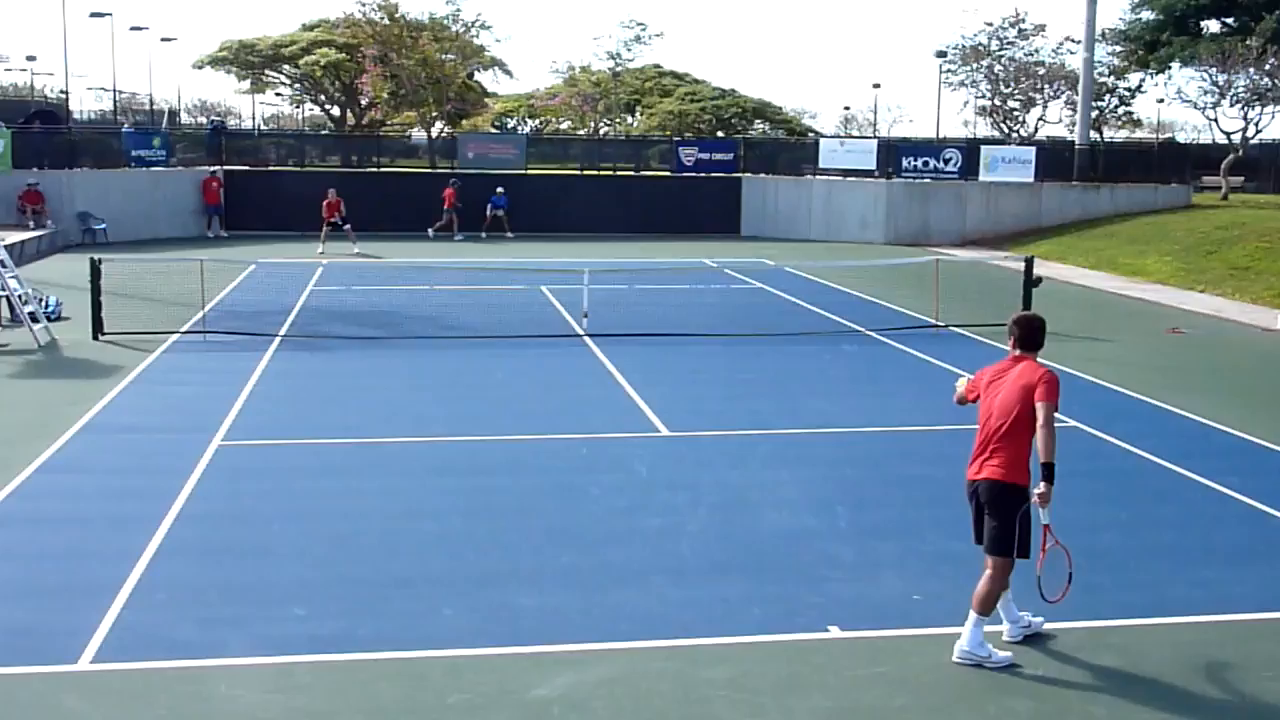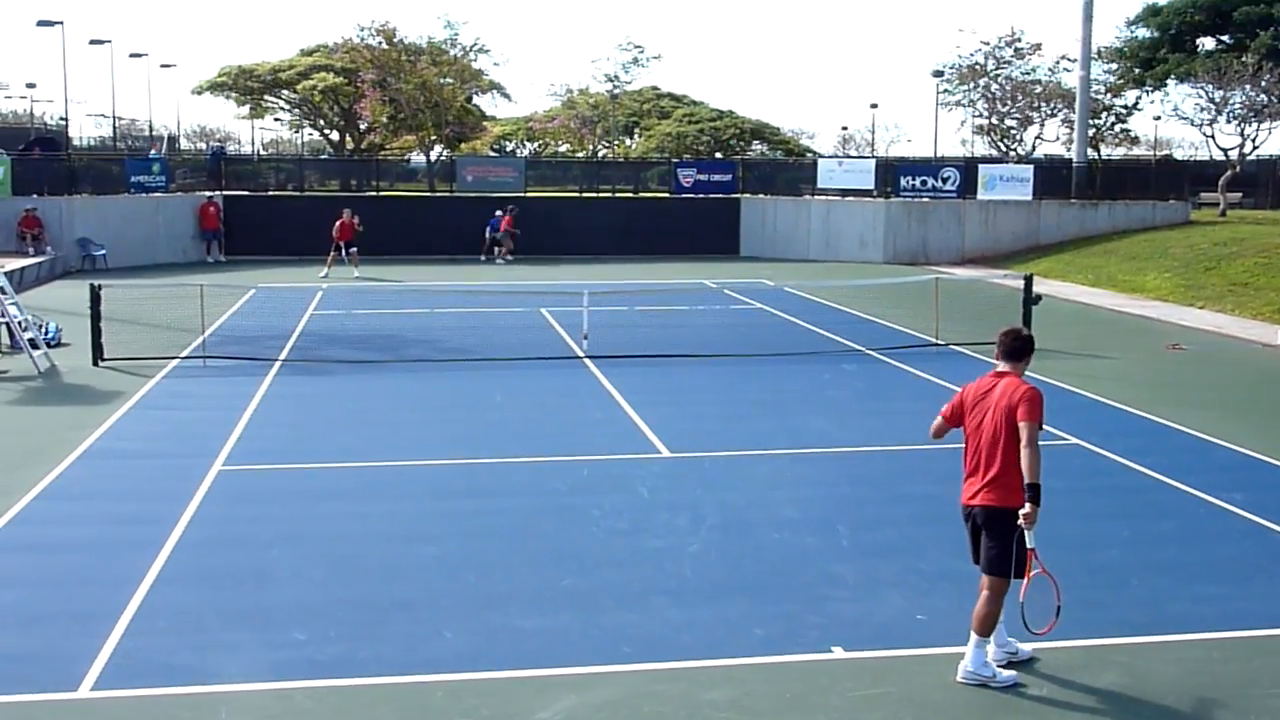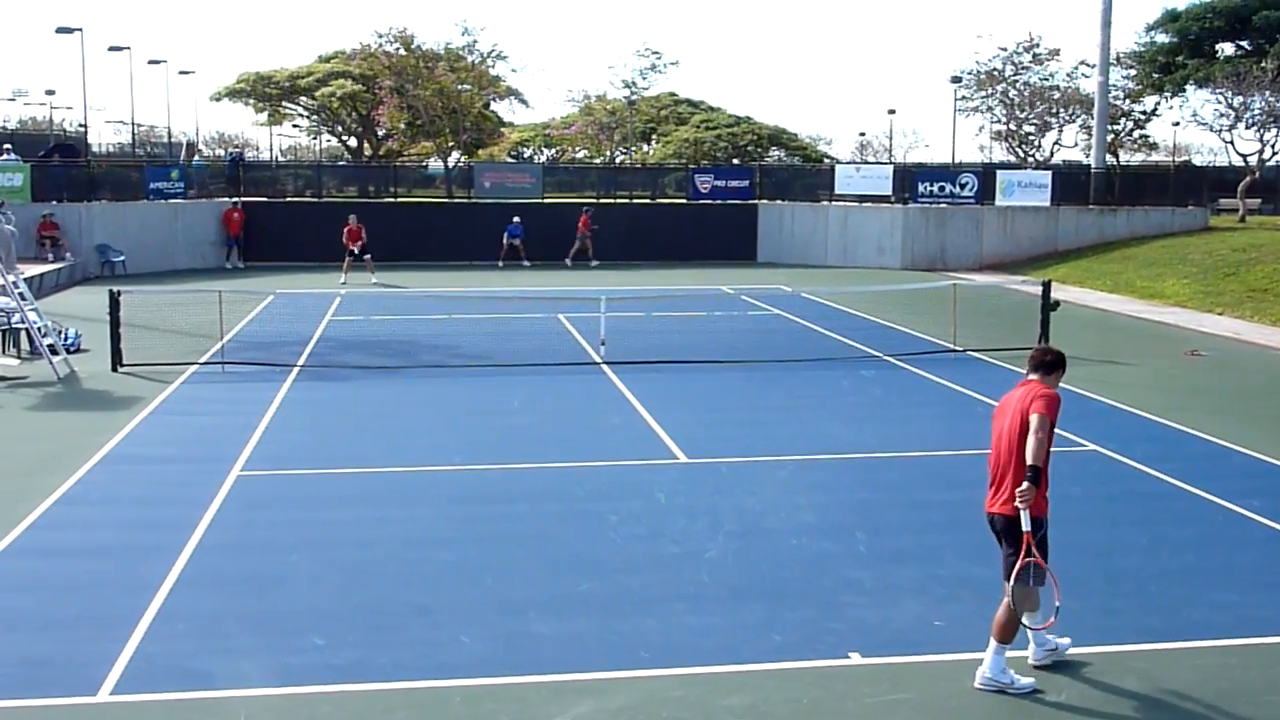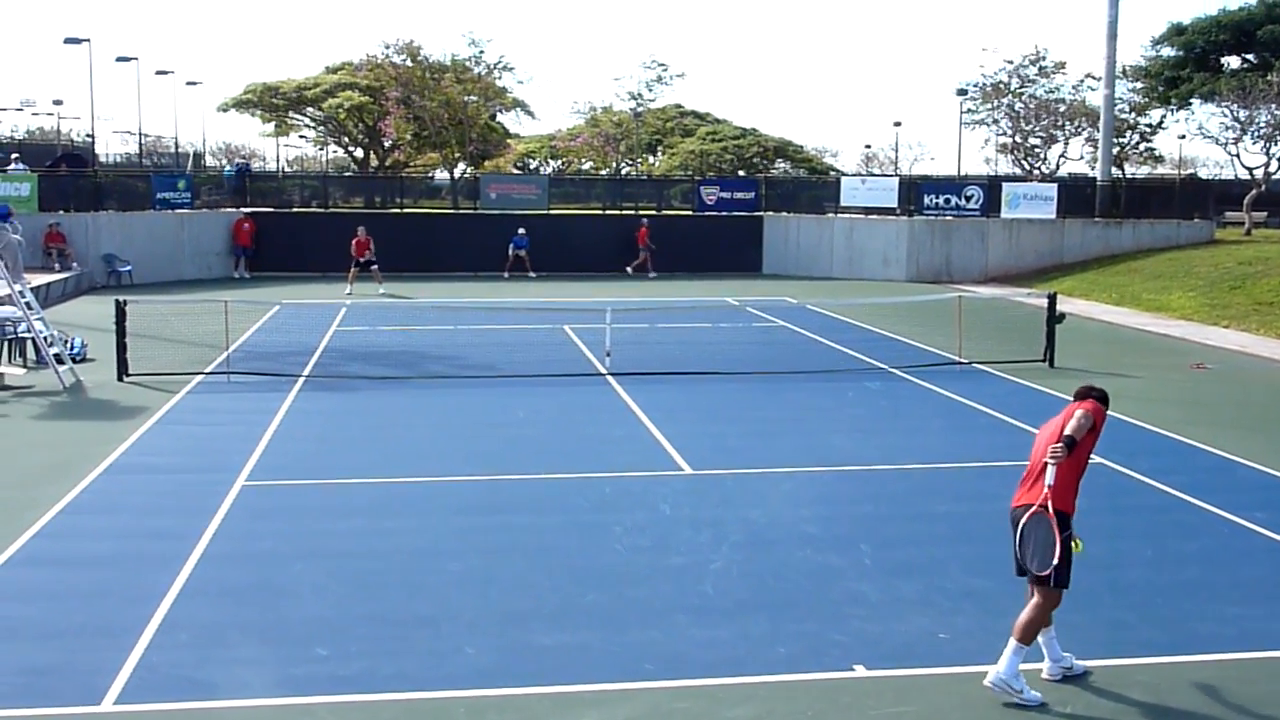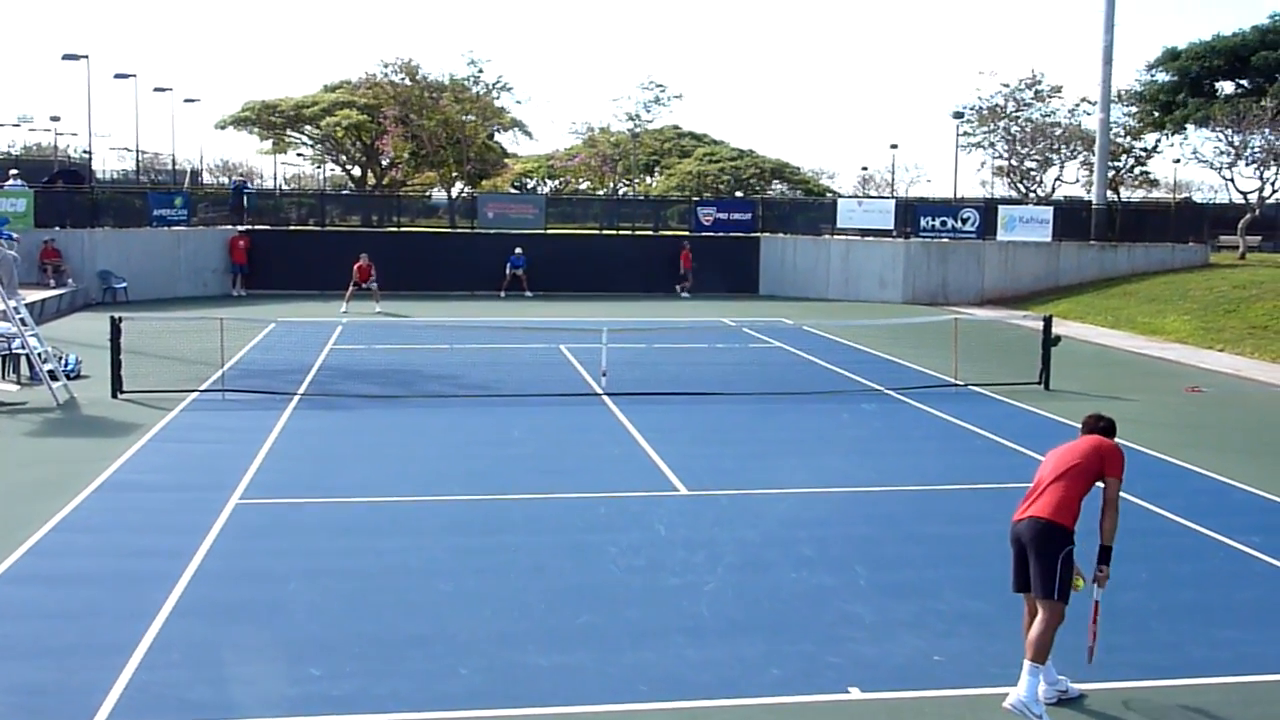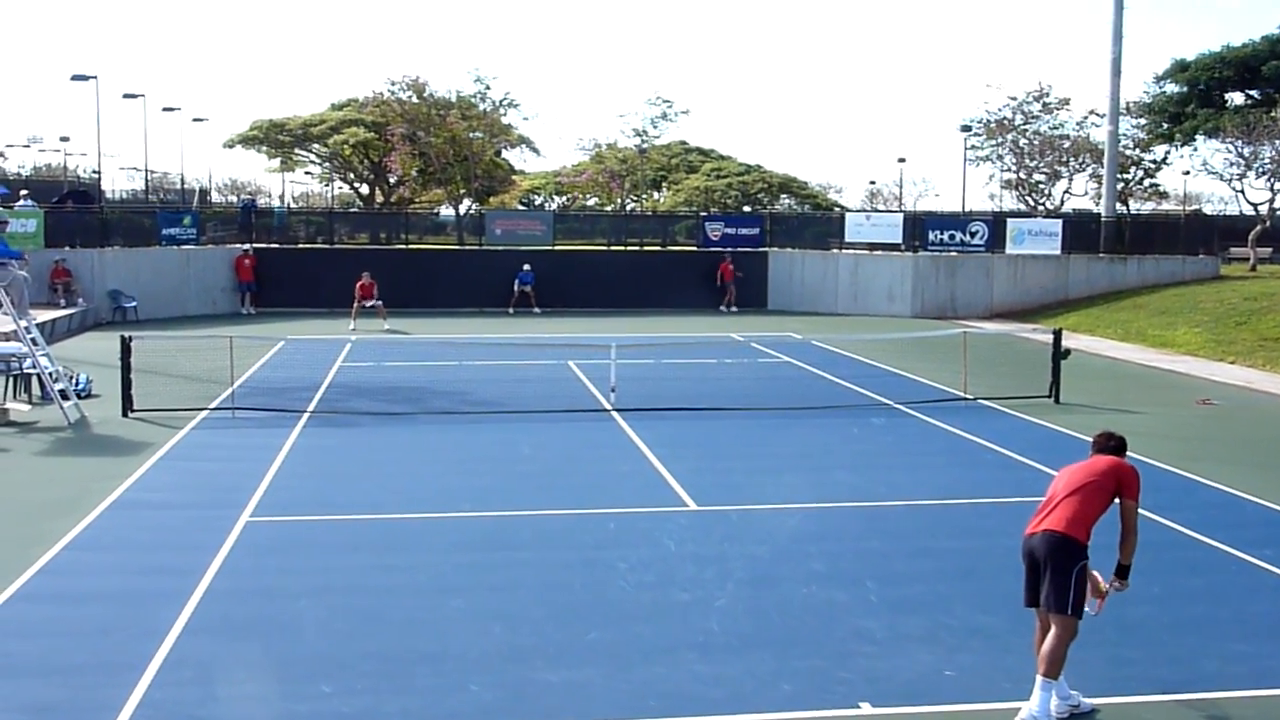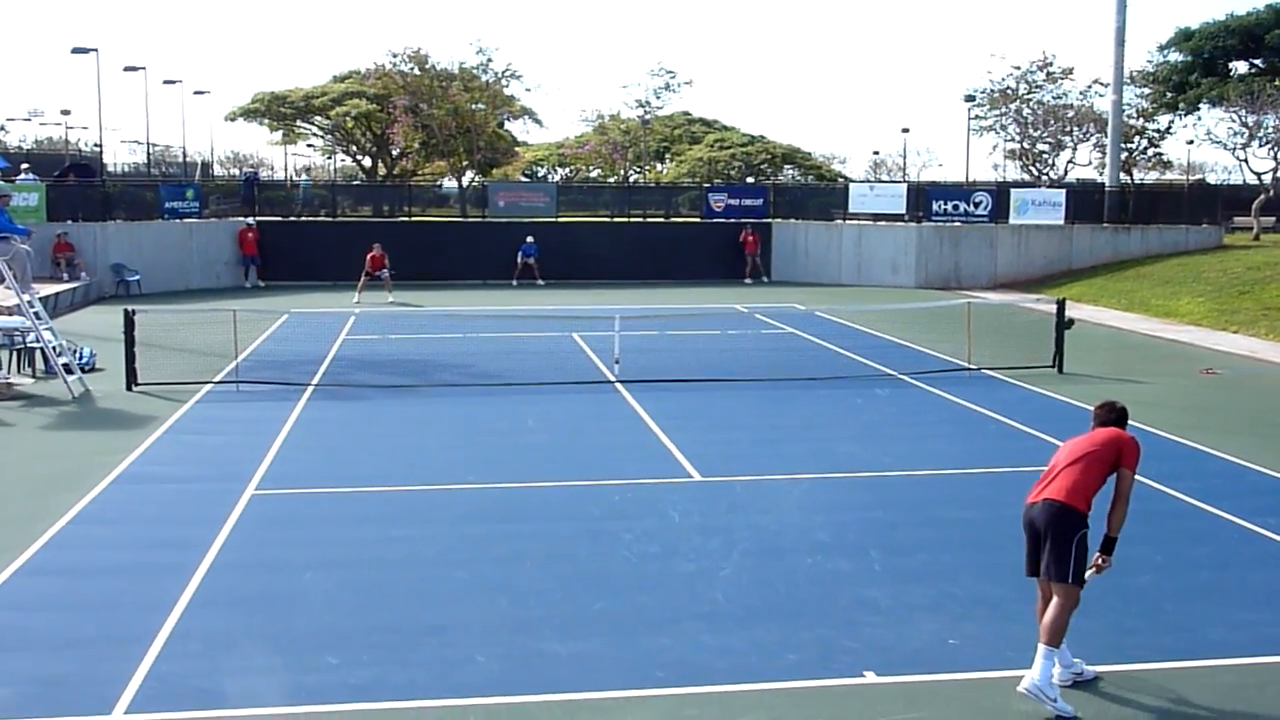
dt=0.5s
person 1, frame 1
left shoulder: (989, 374)
right shoulder: (1044, 377)
left elbow: (960, 396)
right elbow: (1044, 425)
left wrist: (964, 384)
right wrist: (1047, 476)
left hip: (977, 478)
right hip: (1007, 481)
left knee: (998, 557)
right knee: (998, 565)
left ankle: (1014, 622)
right ankle: (970, 644)
person 1, frame 2
left shoulder: (971, 390)
right shoulder: (1027, 393)
left elbow: (936, 432)
right elbow: (1027, 445)
left wrist: (941, 419)
right wrist: (1033, 496)
left hip: (972, 500)
right hip: (1003, 504)
left knee: (991, 577)
right knee: (995, 585)
left ankle: (999, 646)
right ankle: (973, 664)
person 1, frame 3
left shoulder: (1007, 399)
right shoulder: (1046, 395)
right elbow: (1037, 435)
right wrist: (1033, 476)
left hip: (997, 505)
right hip: (1023, 507)
left knee: (1023, 581)
right knee: (1018, 590)
left ankle: (1042, 645)
right ankle: (991, 670)
person 1, frame 4
left shoulder: (1053, 423)
right shoulder: (1094, 408)
right elbow: (1080, 422)
right wrist: (1069, 444)
left hip: (1021, 505)
right hip: (1050, 509)
left knee: (1040, 590)
right knee: (1047, 595)
left ankle: (1056, 661)
right ankle: (1005, 671)
person 1, frame 5
left shoulder: (1060, 450)
right shoulder: (1111, 450)
right elbow: (1110, 507)
left wrist: (1067, 564)
right wrist: (1103, 559)
left hip: (1021, 523)
right hip: (1049, 527)
left knee: (1034, 607)
right knee: (1050, 612)
left ankle: (1048, 683)
right ankle: (1025, 693)
person 1, frame 6
left shoulder: (1070, 469)
right shoulder: (1126, 470)
right elbow: (1129, 530)
left wrist: (1088, 579)
right wrist: (1122, 573)
left hip: (1032, 537)
right hip: (1062, 541)
left knee: (1046, 623)
right knee: (1063, 627)
person 1, frame 7
left shoulder: (1076, 441)
right shoulder: (1127, 442)
right elbow: (1121, 499)
left wrist: (1072, 564)
right wrist: (1107, 548)
left hip: (1033, 507)
right hip: (1063, 511)
left knee: (1049, 593)
right knee: (1066, 597)
left ankle: (1064, 666)
right ankle: (1039, 677)
